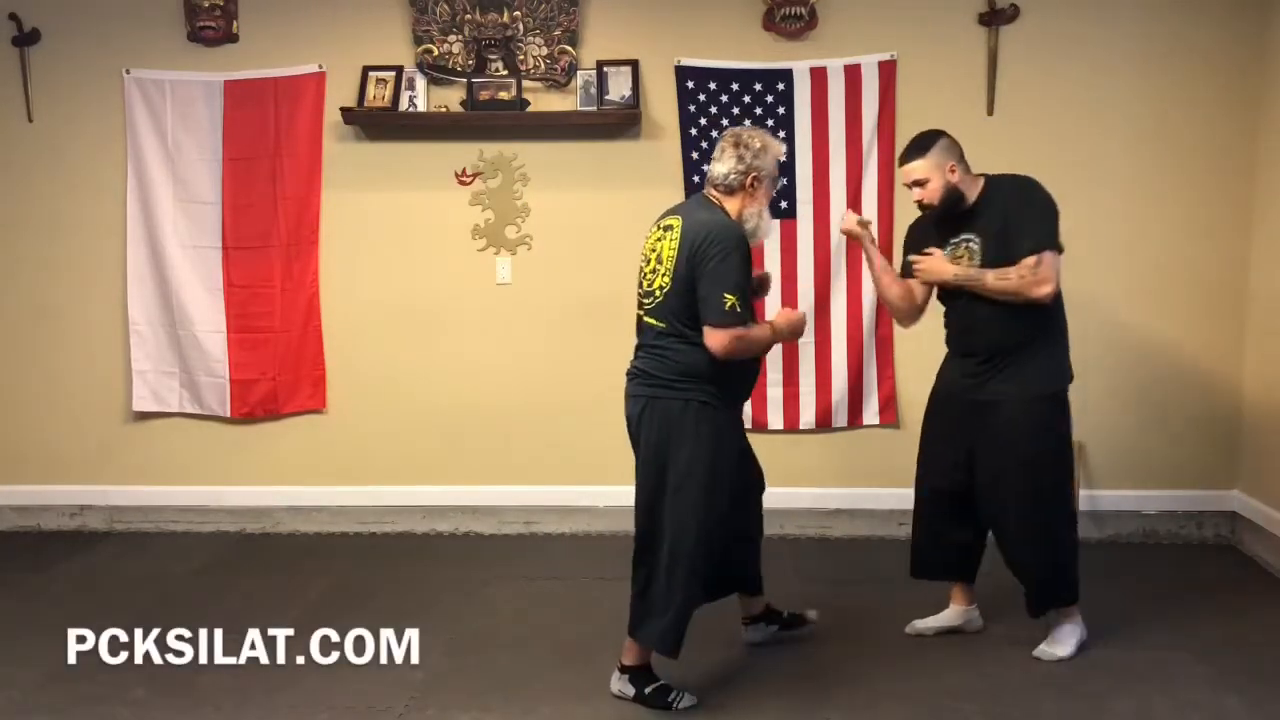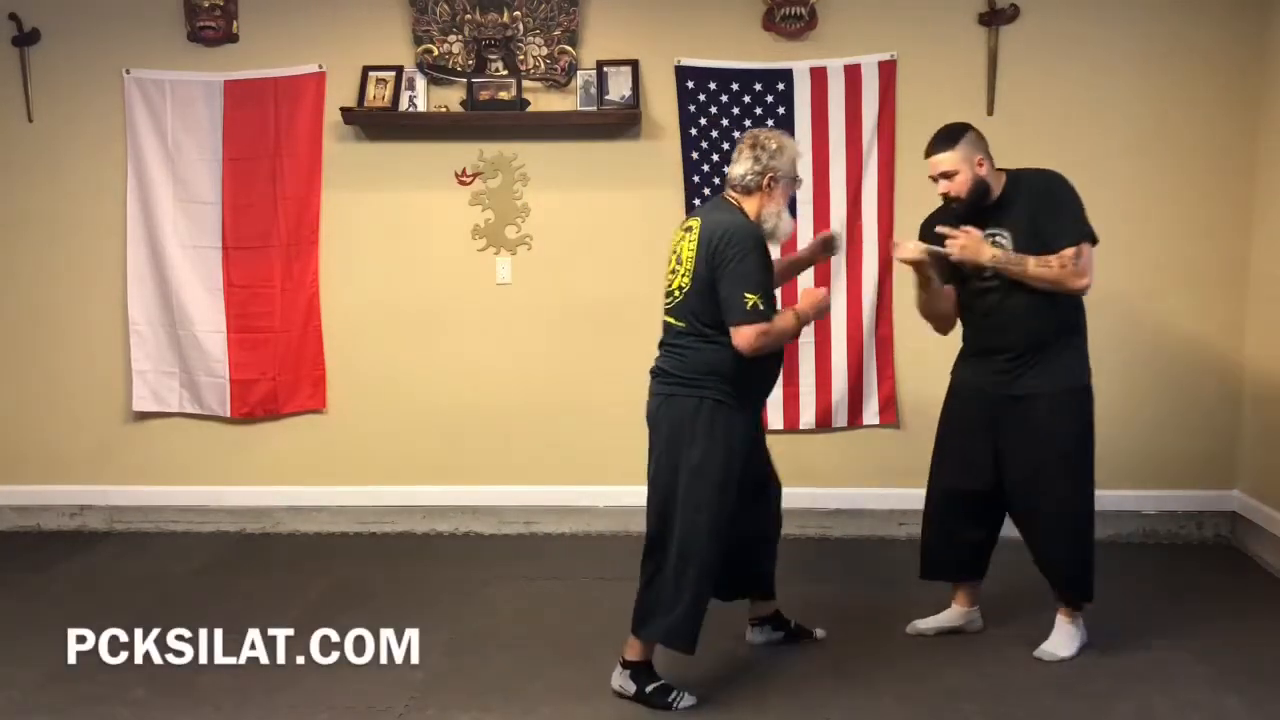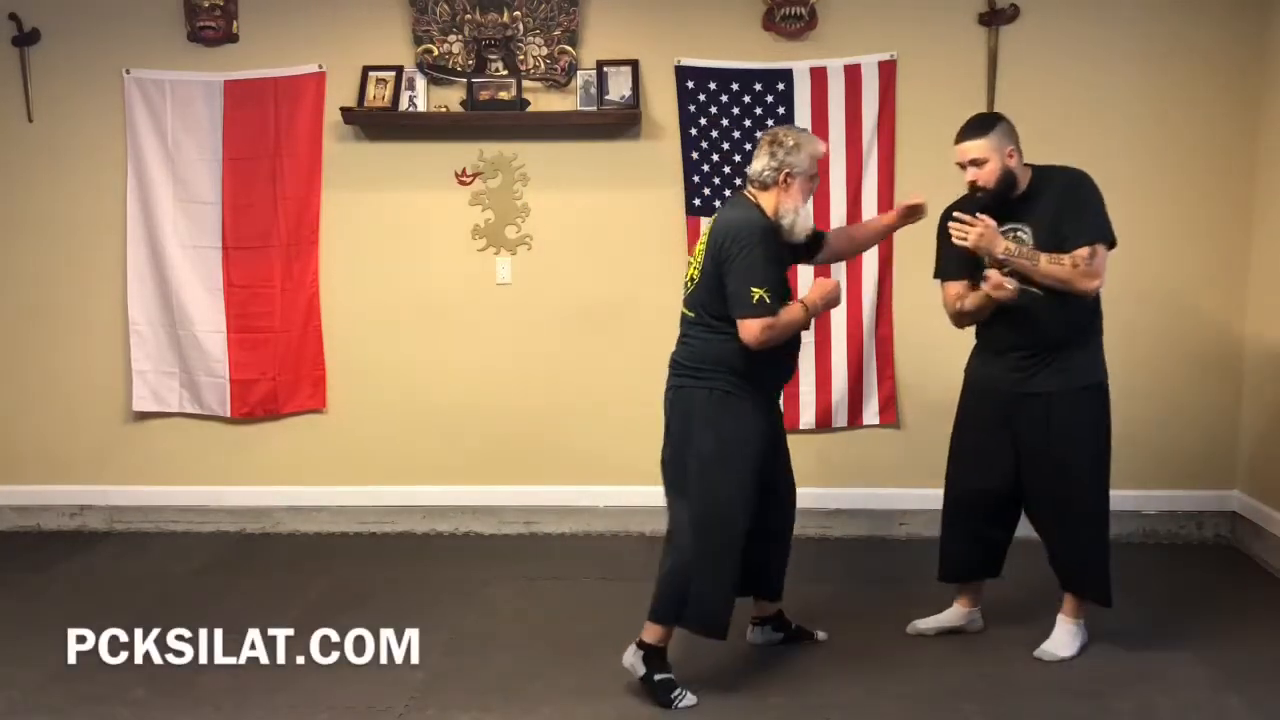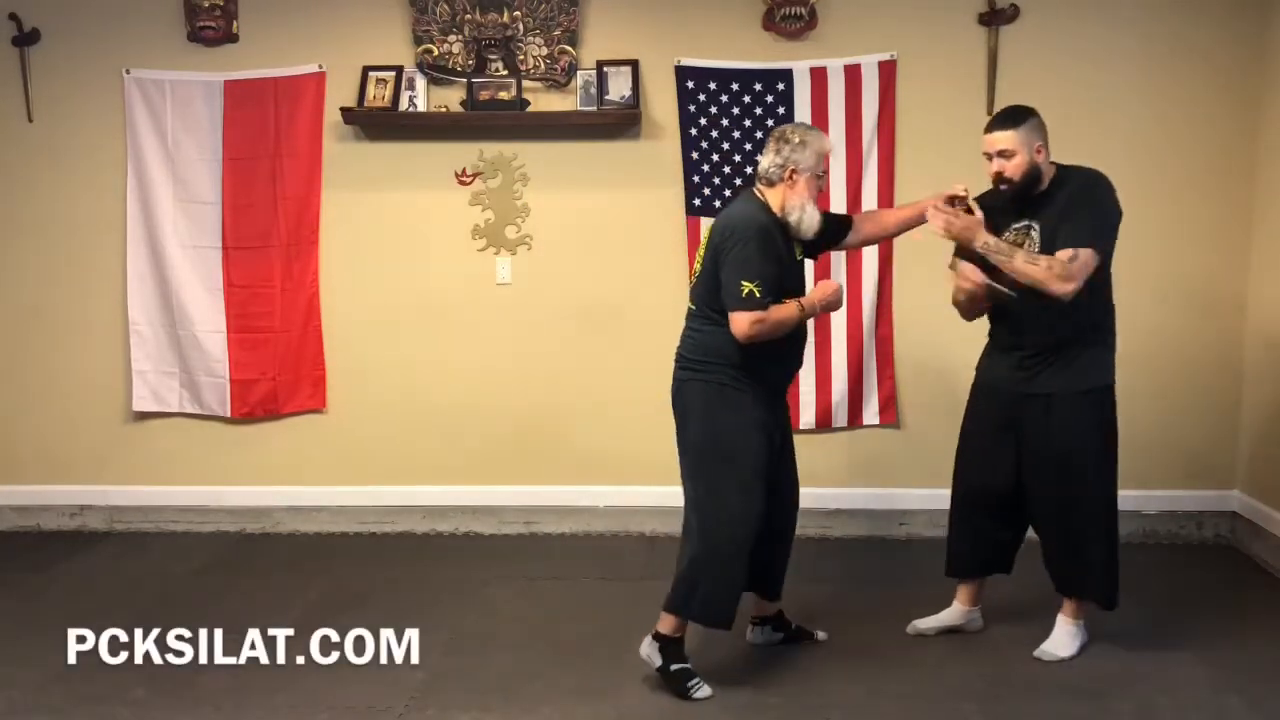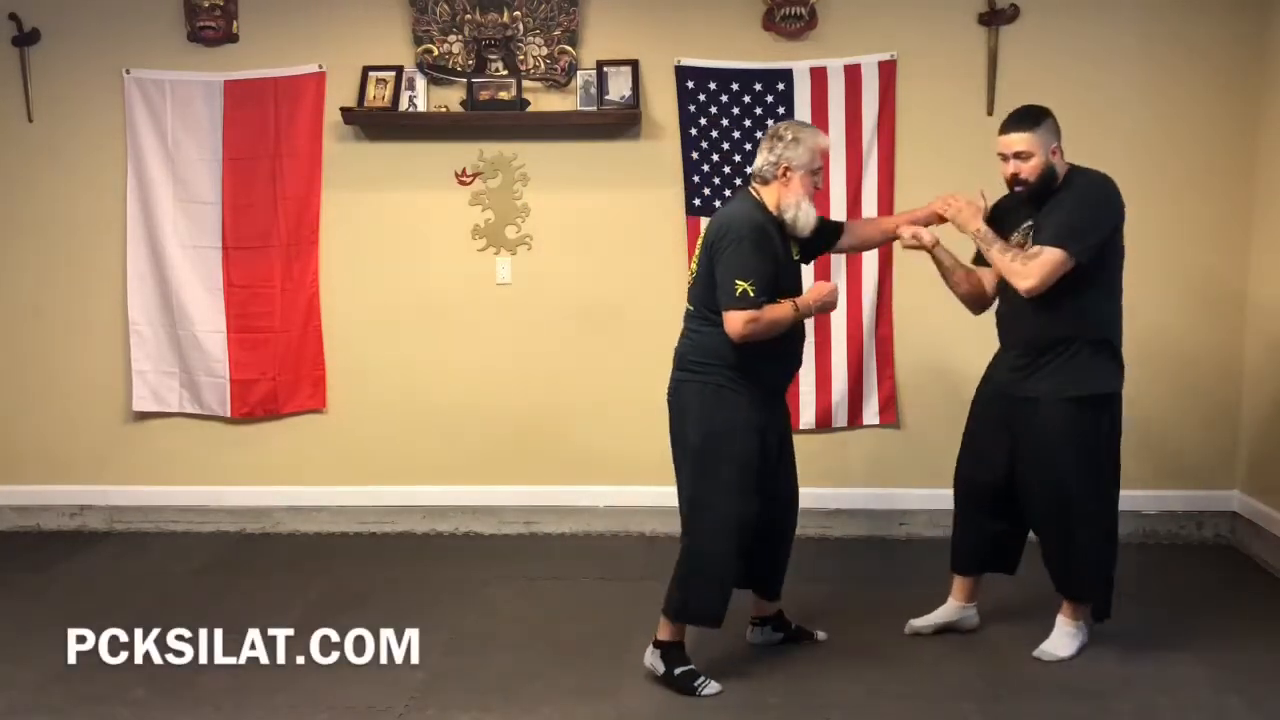
dt=0.2s
person 1, frame 1
left shoulder: (680, 217)
right shoulder: (722, 236)
right elbow: (724, 341)
left wrist: (747, 290)
right wrist: (781, 328)
left hip: (674, 396)
right hip: (684, 407)
left knee: (739, 499)
right knee: (675, 530)
left ankle: (758, 615)
right ankle: (633, 668)
person 1, frame 2
left shoulder: (714, 220)
right shoulder: (736, 236)
right elbow: (750, 338)
left wrist: (809, 254)
right wrist: (803, 312)
left hip: (722, 403)
right hip: (700, 405)
left knee: (758, 503)
right knee: (687, 529)
left ankle: (766, 616)
right ankle: (635, 666)
person 1, frame 3
left shoulder: (767, 225)
right shoulder: (748, 231)
left elbow: (832, 243)
right elbow: (755, 332)
left wrist: (894, 218)
right wrist: (812, 305)
left hip: (747, 396)
right hip: (713, 397)
left knee: (771, 504)
right knee: (708, 520)
left ankle: (767, 617)
right ankle: (649, 650)
person 1, frame 4
left shoulder: (785, 224)
right shoulder: (746, 226)
left elbow: (862, 226)
right elbow: (747, 326)
left wrist: (931, 208)
right wrist: (813, 303)
left hip: (757, 392)
right hip: (718, 392)
left knee: (775, 504)
right knee: (725, 516)
left ankle: (767, 618)
right ankle: (665, 639)
person 1, frame 5
left shoulder: (778, 223)
right shoulder: (743, 225)
left elbow: (848, 235)
right elbow: (742, 324)
left wrist: (921, 218)
right wrist: (808, 303)
left hip: (755, 393)
right hip: (715, 394)
left knee: (774, 505)
right knee: (715, 517)
left ankle: (766, 618)
right ankle: (665, 645)
person 2, frame 1
left shoulder: (1019, 197)
right shoulder: (926, 230)
left elbow: (1042, 283)
right elbow: (904, 312)
left wrist: (956, 273)
right wrist: (870, 248)
left hip: (1028, 384)
right hip: (961, 380)
left knee: (1029, 506)
right knee: (943, 492)
left ankle: (1067, 617)
right ankle: (962, 606)
person 2, frame 2
left shoulder: (1046, 192)
right shoulder: (939, 226)
left elbow: (1078, 275)
right elbow: (940, 321)
left wrist: (989, 258)
right wrist: (924, 272)
left hip: (1053, 380)
right hip: (977, 379)
left knee: (1054, 502)
right knee: (956, 492)
left ankle: (1070, 617)
right ankle: (964, 606)
person 2, frame 3
left shoulder: (1070, 190)
right shoulder: (960, 216)
left elbow: (1089, 276)
right elbow: (955, 310)
left wrist: (1003, 249)
right wrist: (986, 296)
left hip: (1068, 379)
right hip: (992, 377)
left knee: (1069, 499)
right knee: (973, 492)
left ankle: (1072, 617)
right ankle: (966, 606)
person 2, frame 4
left shoulder: (1088, 192)
right shoulder: (987, 206)
left elbow: (1065, 281)
right elbow: (971, 306)
left wrist: (982, 240)
right wrist: (965, 282)
left hip: (1074, 381)
right hip: (1001, 374)
left knee: (1071, 500)
right knee: (979, 490)
left ankle: (1072, 617)
right ankle: (965, 606)
person 2, frame 5
left shoulder: (1093, 194)
right shoulder: (1011, 208)
left elbow: (1031, 279)
right elbow: (981, 296)
left wrist: (977, 227)
right wrist: (936, 249)
left hip: (1075, 385)
right hip: (1011, 374)
left knee: (1070, 504)
right knee: (979, 485)
left ankle: (1073, 618)
right ankle: (962, 603)
